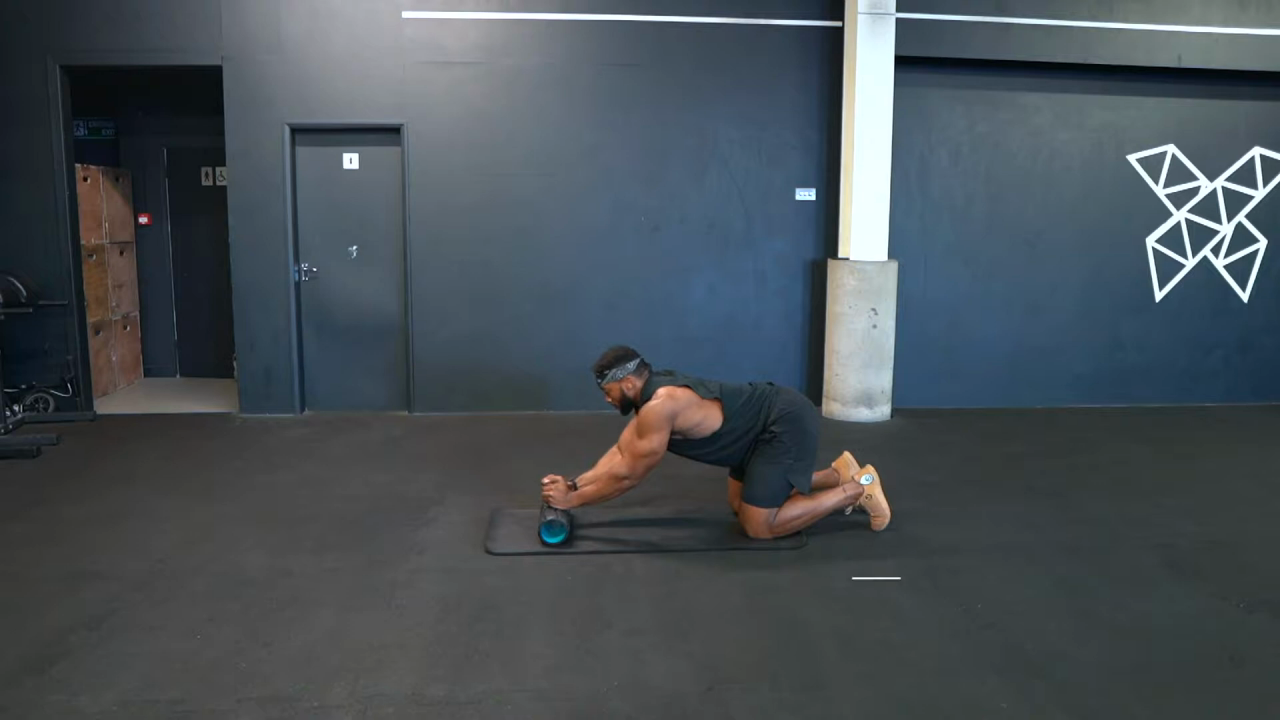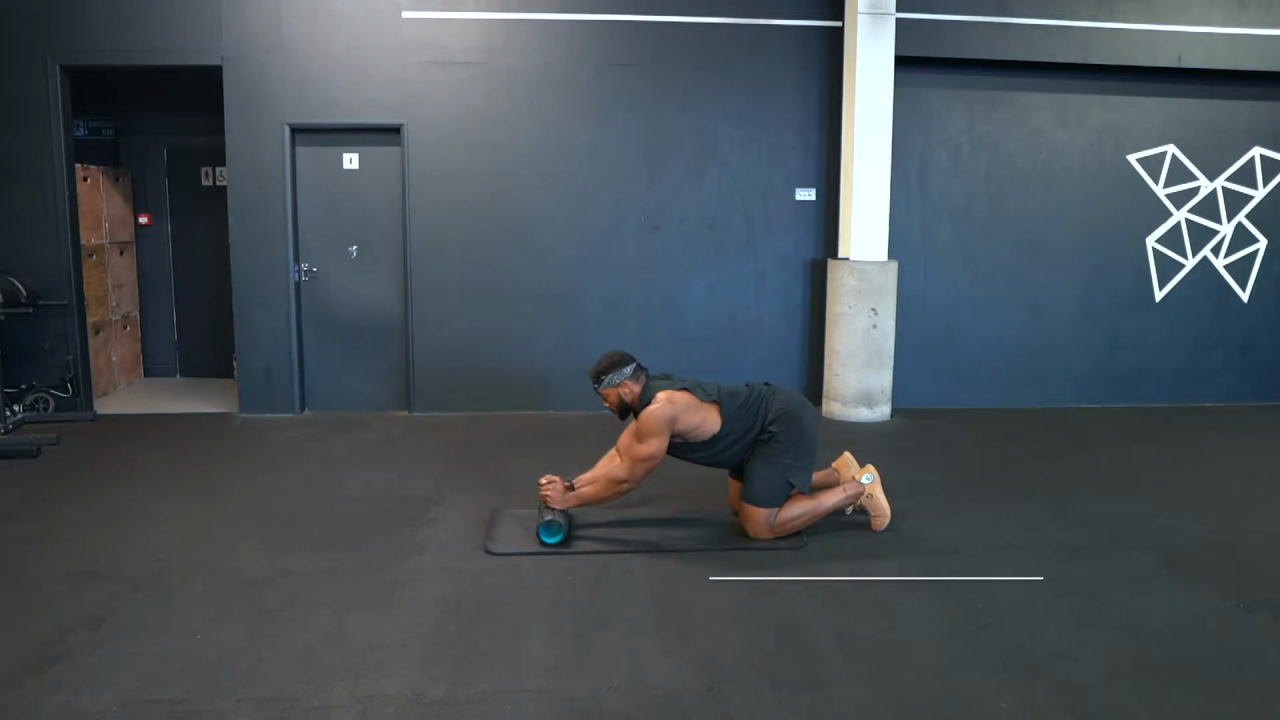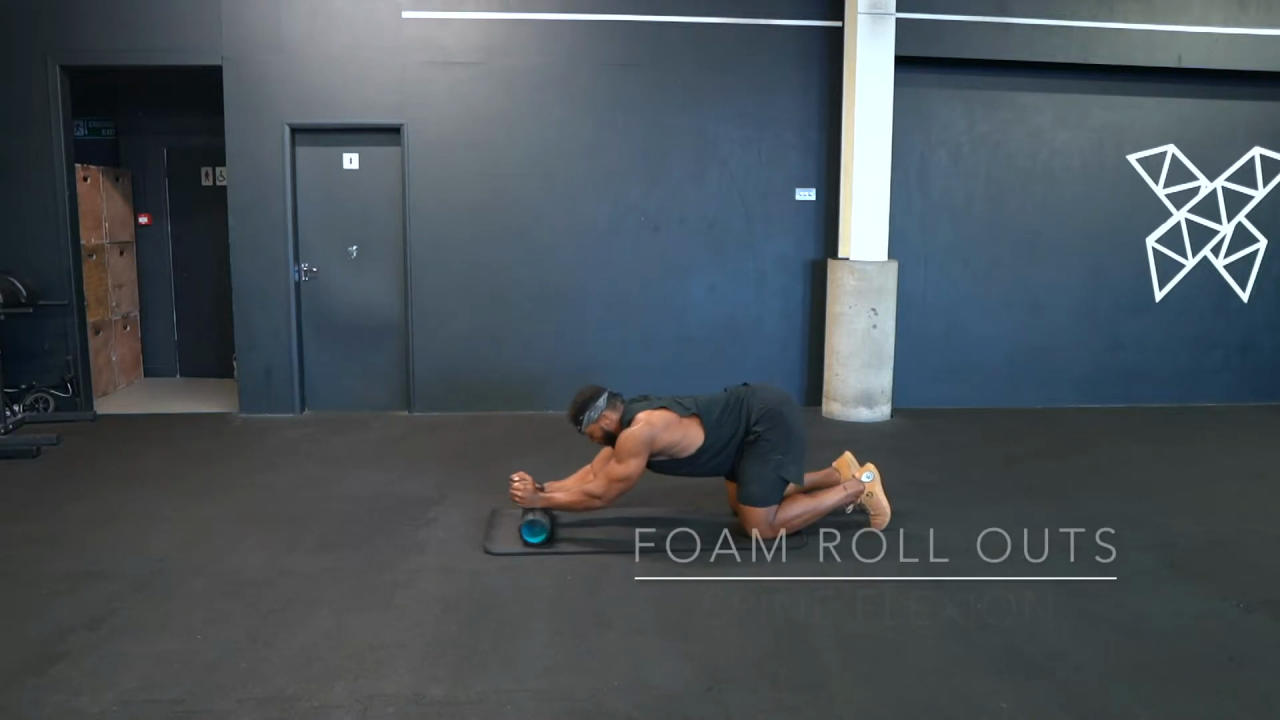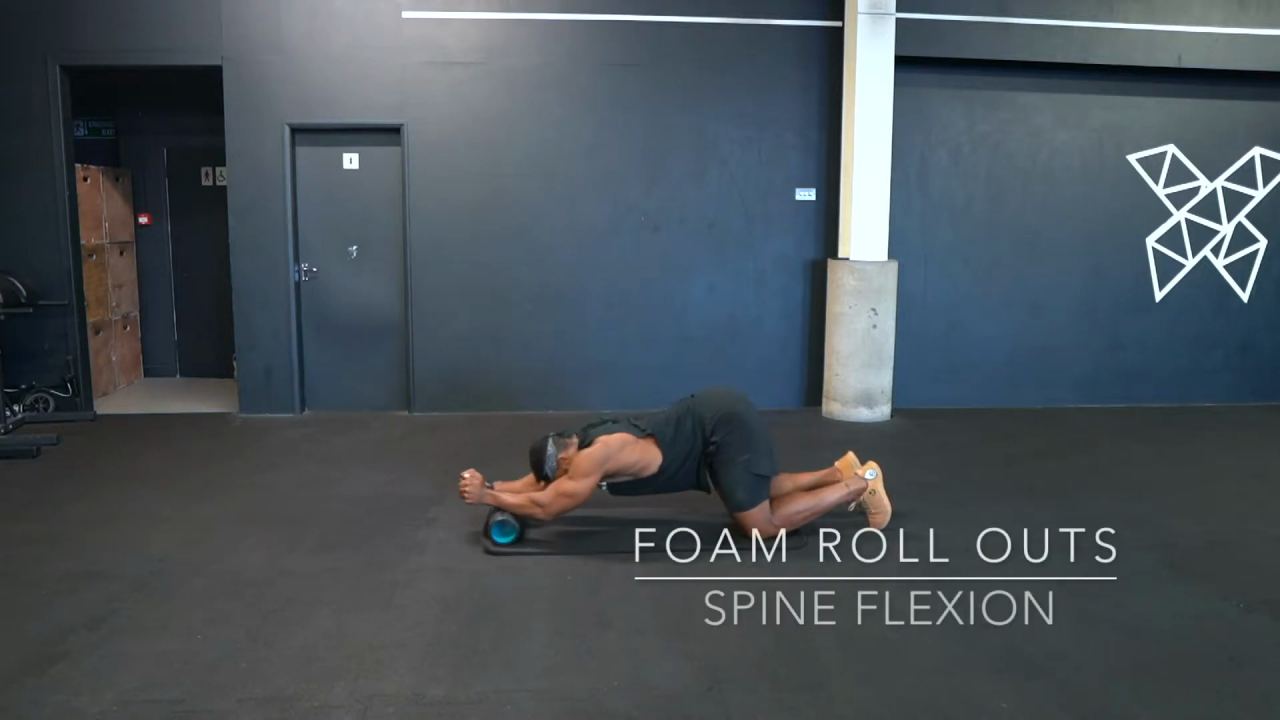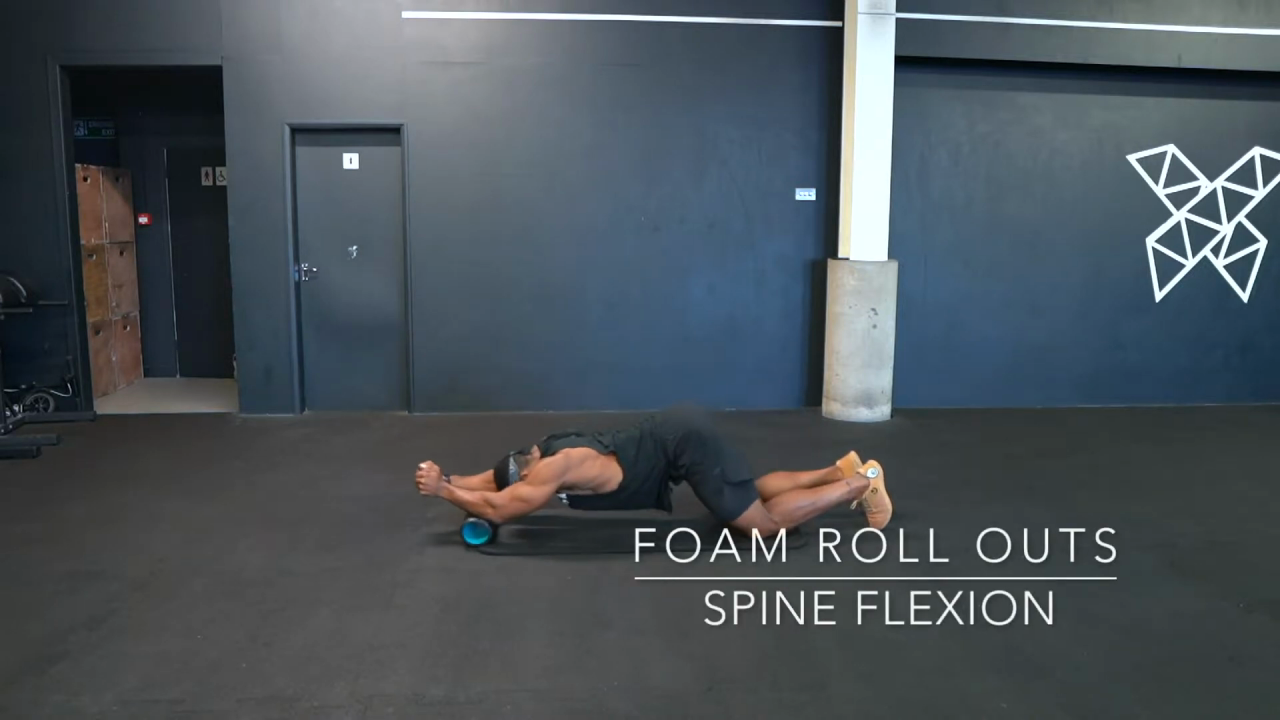
dt=0.5s
person 1, frame 1
left shoulder: (659, 407)
right shoulder: (657, 393)
left elbow: (628, 475)
right elbow: (621, 453)
left wrist: (572, 500)
right wrist: (574, 483)
left hip: (788, 425)
right hip: (775, 414)
left knee: (759, 525)
right knee: (740, 504)
left ankle: (856, 489)
right ankle: (837, 474)
person 1, frame 2
left shoulder: (659, 411)
right shoulder: (654, 397)
left elbow: (627, 478)
right elbow: (619, 455)
left wrist: (570, 500)
right wrist: (572, 483)
left hip: (786, 424)
right hip: (772, 414)
left knee: (760, 525)
right knee: (741, 504)
left ankle: (858, 489)
right ankle: (838, 474)
person 1, frame 3
left shoulder: (639, 433)
right shoulder: (634, 417)
left elbow: (600, 494)
right elbow: (595, 472)
left wrist: (538, 501)
right wrist: (543, 487)
left hip: (769, 422)
right hip: (762, 410)
left knee: (760, 526)
right knee: (741, 503)
left ankle: (858, 487)
right ankle: (837, 472)
person 1, frame 4
left shoulder: (597, 456)
right shoulder: (585, 443)
left elbow: (545, 507)
right elbow: (539, 481)
left wrist: (487, 496)
right wrist: (493, 485)
left hip: (724, 423)
right hip: (720, 415)
left knee: (763, 524)
right knee: (753, 497)
left ankle: (859, 485)
right ankle: (840, 471)
person 1, frame 5
left shoulder: (556, 467)
right shoulder: (546, 452)
left elbow: (498, 508)
right elbow: (497, 480)
left wrist: (442, 489)
right wrist: (449, 480)
left hip: (685, 442)
right hip: (684, 433)
left knee: (763, 521)
right knee: (750, 493)
left ankle: (860, 484)
right ankle: (841, 471)
